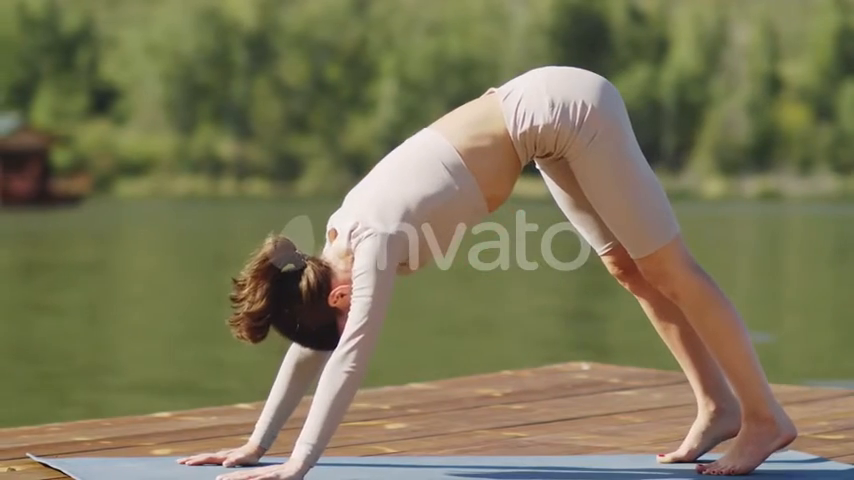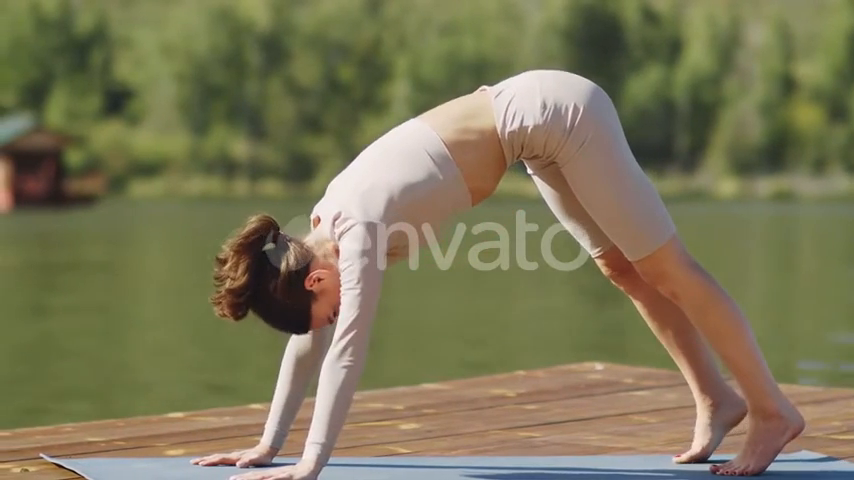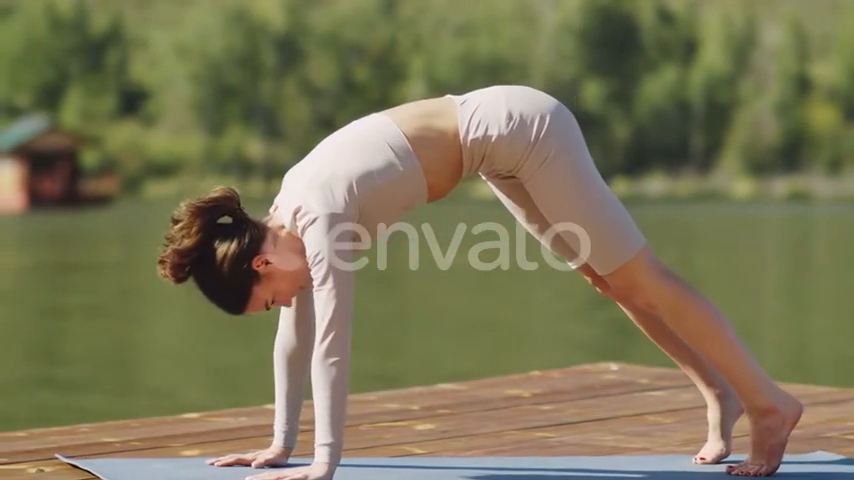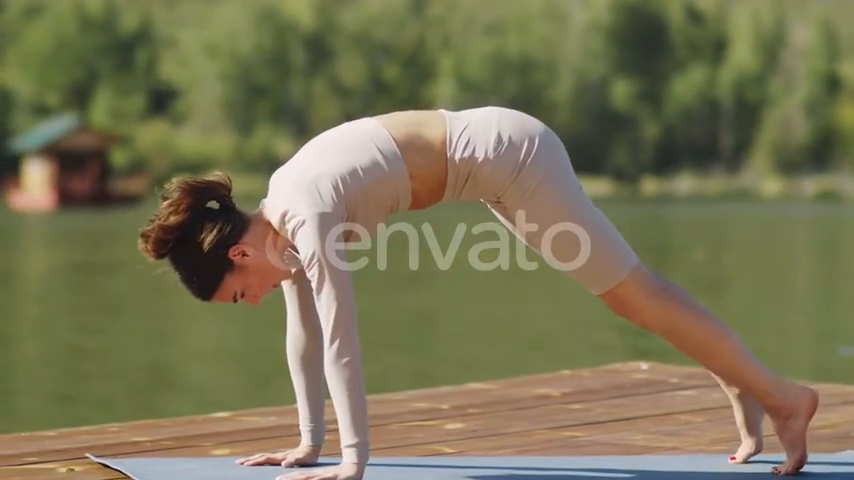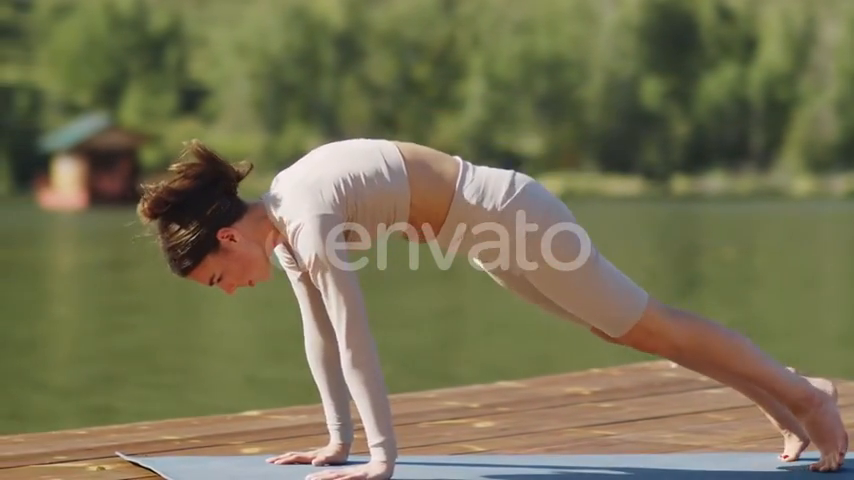
dt=1s
person 1, frame 1
left shoulder: (374, 237)
right shoulder: (342, 231)
left elbow: (349, 355)
right elbow: (308, 348)
left hip: (570, 110)
right hip: (547, 112)
left knee: (667, 269)
right knee: (630, 270)
left ankle: (764, 415)
right ankle: (718, 406)
person 1, frame 2
left shoulder: (356, 227)
right shoulder: (324, 222)
left elbow: (346, 349)
right elbow: (308, 342)
left hip: (557, 115)
right hip: (538, 116)
left knee: (666, 269)
right knee: (625, 271)
left ankle: (772, 410)
right ankle: (715, 398)
person 1, frame 3
left shoulder: (319, 218)
right shoulder: (285, 214)
left elbow: (330, 343)
right elbow: (293, 336)
left hip: (521, 129)
right hip: (502, 132)
left knee: (639, 278)
right knee: (606, 277)
left ankle: (769, 403)
right ankle: (720, 391)
person 1, frame 4
left shoulder: (306, 216)
right shoulder: (276, 214)
left elbow: (338, 339)
right elbow: (302, 333)
left hip: (506, 152)
right hip: (494, 153)
left knee: (632, 293)
right knee: (622, 284)
left ankle: (782, 396)
right ankle: (743, 385)
person 1, frame 5
left shoulder: (306, 216)
right shoulder: (281, 216)
left elbow: (352, 339)
right elbow: (318, 333)
left hip: (504, 212)
right hip: (487, 223)
left knee: (651, 327)
right knee: (629, 324)
right ankle: (783, 400)
